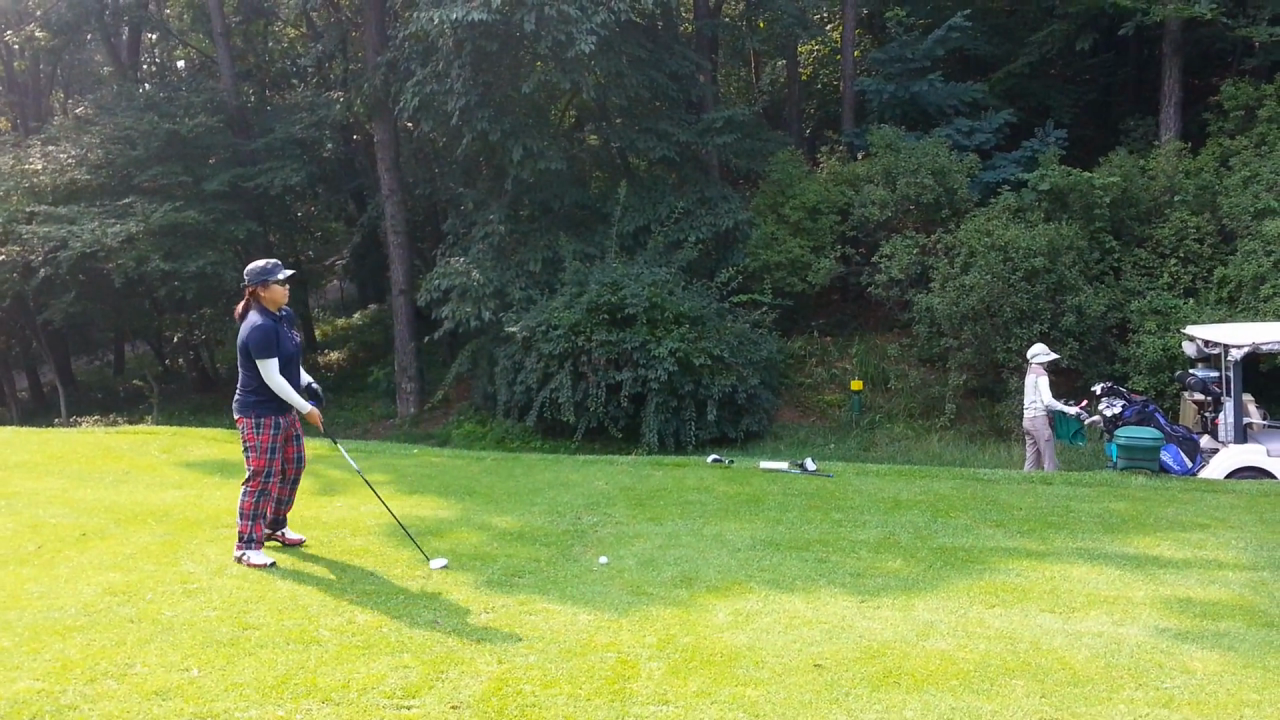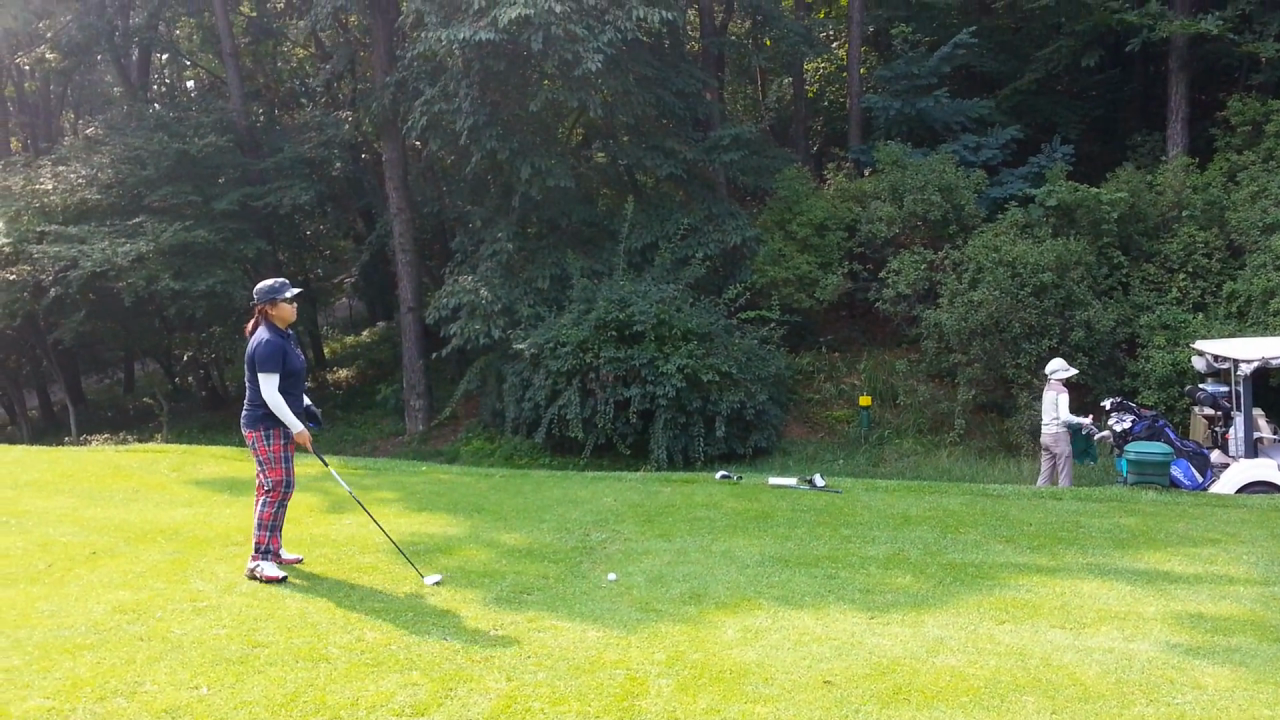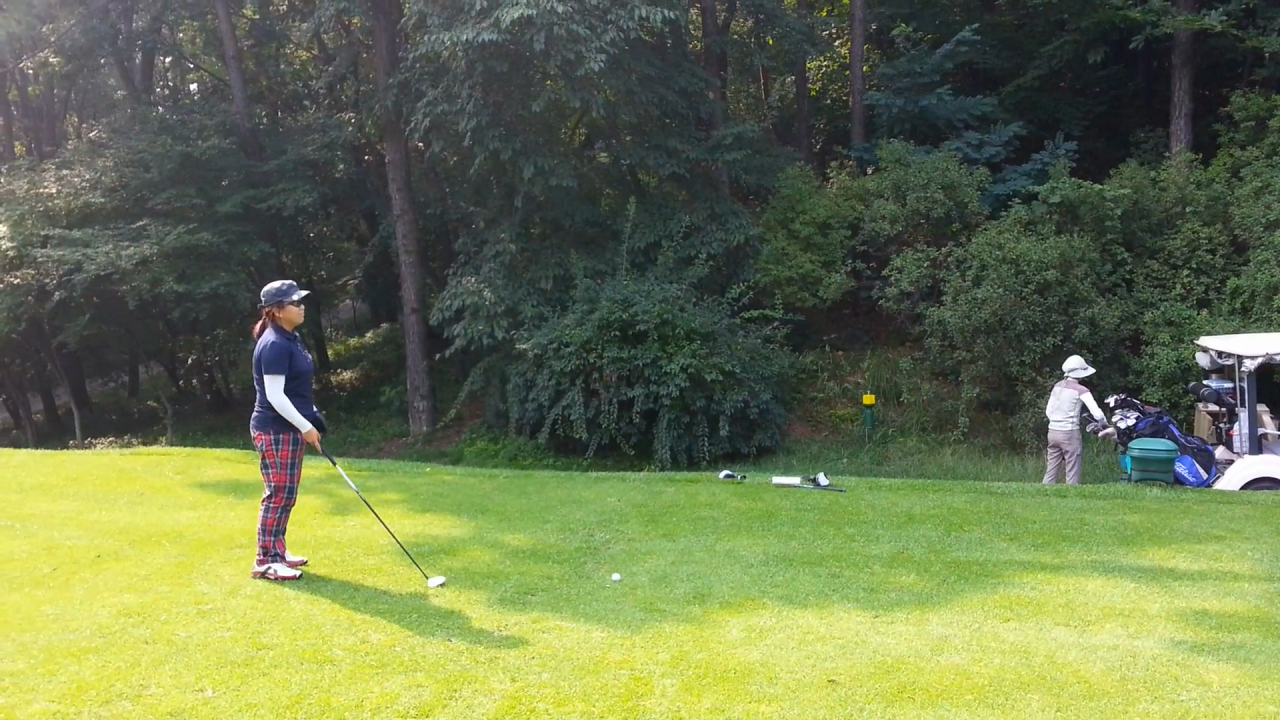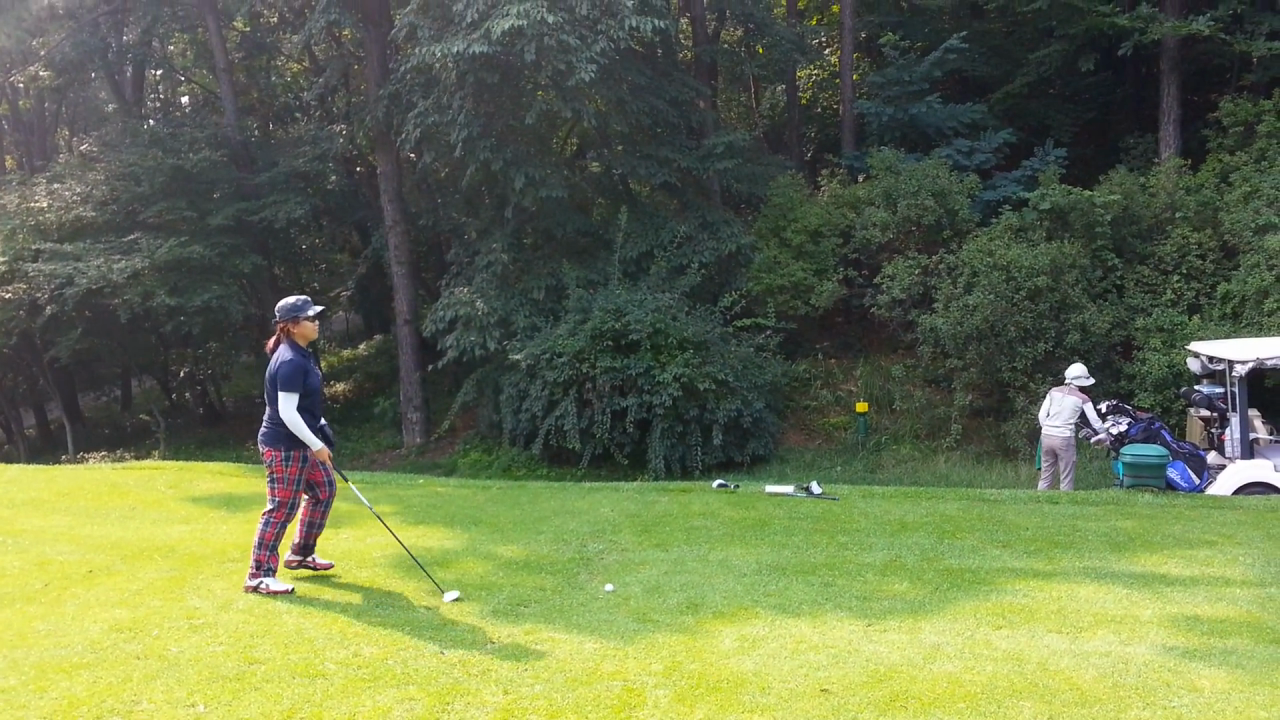
dt=0.4s
person 1, frame 1
left shoulder: (285, 316)
right shoulder: (259, 327)
right elbow: (272, 379)
left wrist: (308, 383)
right wrist: (307, 408)
left hip: (284, 410)
right hip: (258, 413)
left knee: (294, 467)
right knee: (262, 478)
left ankle: (273, 527)
right ankle: (247, 546)
person 1, frame 2
left shoulder: (286, 336)
right shoulder: (268, 342)
right elbow: (269, 393)
left wrist: (306, 405)
right wrist: (297, 427)
left hip: (279, 425)
right hip: (265, 426)
left knee: (273, 487)
right knee: (279, 487)
left ankle: (271, 548)
right ankle: (261, 559)
person 1, frame 3
left shoulder: (292, 338)
right shoulder: (274, 345)
right elbow: (275, 396)
left wrist: (311, 412)
right wrist: (305, 426)
left hip: (289, 429)
right hip: (275, 430)
left knee: (285, 493)
right knee: (279, 494)
left ankle: (276, 550)
right ankle: (266, 561)
person 1, frame 4
left shoulder: (302, 354)
right shoulder: (290, 362)
right elbow: (287, 413)
left wrist: (320, 424)
right wrist: (316, 444)
left hip: (299, 443)
right hip: (284, 445)
left knee: (324, 490)
right knee: (281, 508)
left ankle: (301, 553)
right ankle: (258, 575)
